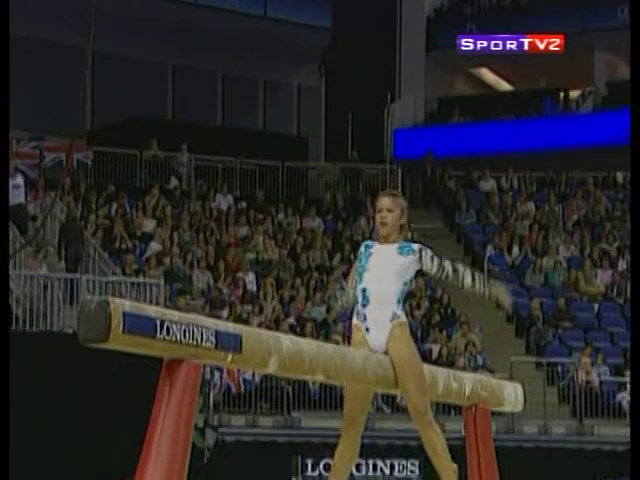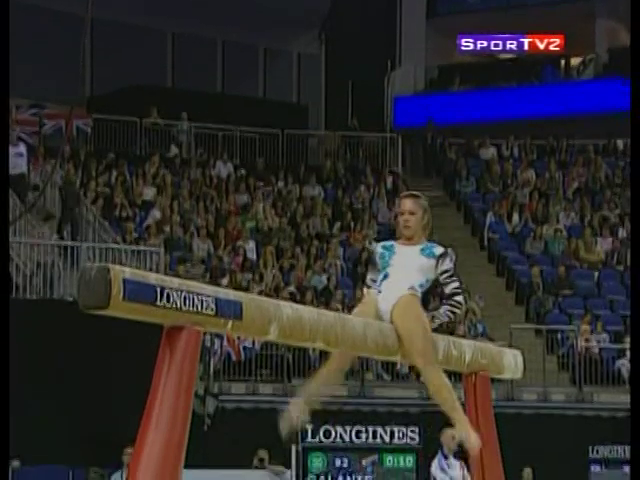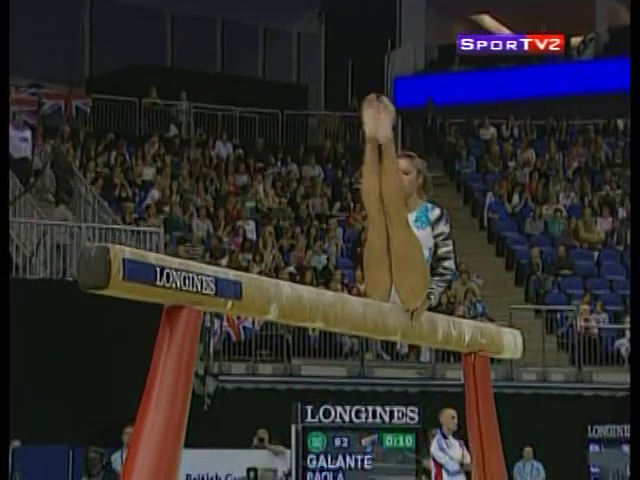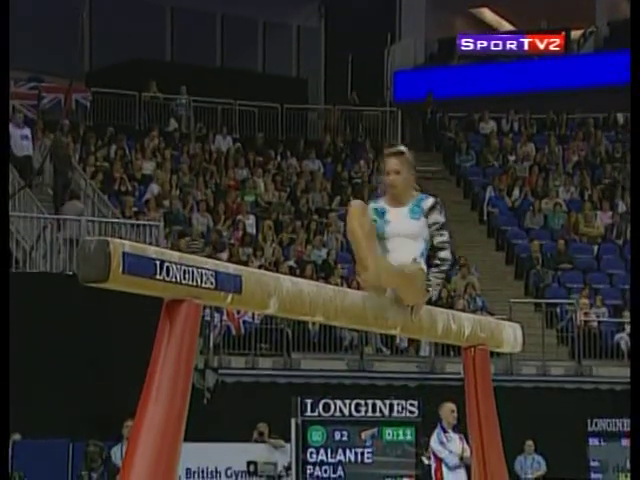
dt=0.4s
person 1, frame 1
left shoulder: (414, 251)
right shoulder: (366, 247)
left hip: (394, 328)
right hip: (361, 331)
left knee: (422, 414)
right knee: (351, 420)
person 1, frame 2
left shoulder: (439, 253)
right shoulder: (383, 248)
left elbow: (457, 299)
left wrist: (430, 321)
right wrist: (368, 300)
left hip: (405, 301)
right hip: (374, 302)
left knee: (428, 364)
right knee: (342, 354)
left ankle: (463, 428)
right ankle: (305, 400)
person 1, frame 3
left shoulder: (434, 214)
right shoulder: (388, 210)
left elbow: (447, 263)
left wrist: (429, 297)
left hip: (412, 293)
right hip: (381, 290)
left knee: (396, 216)
right knee: (377, 216)
person 1, frame 4
left shoulder: (428, 205)
right shoulder: (375, 208)
left elbow: (444, 254)
left wrist: (427, 291)
left hip: (411, 283)
right hip: (379, 285)
right ankle: (376, 273)
